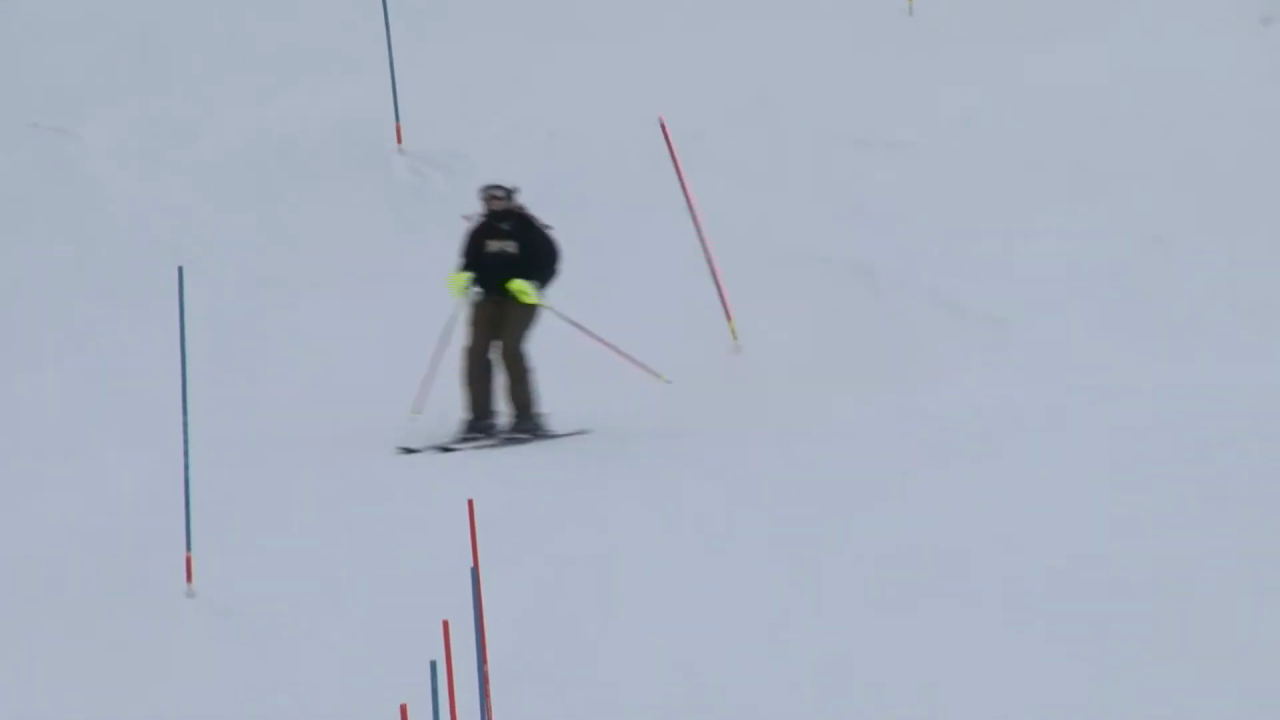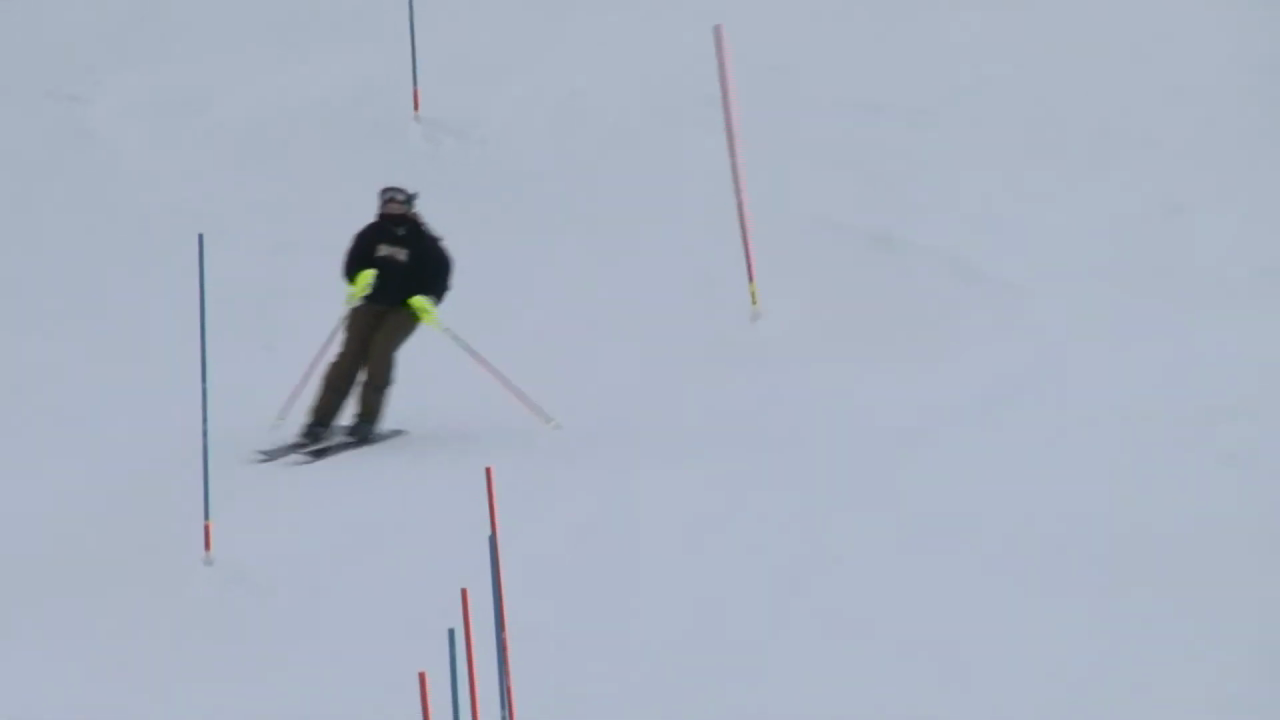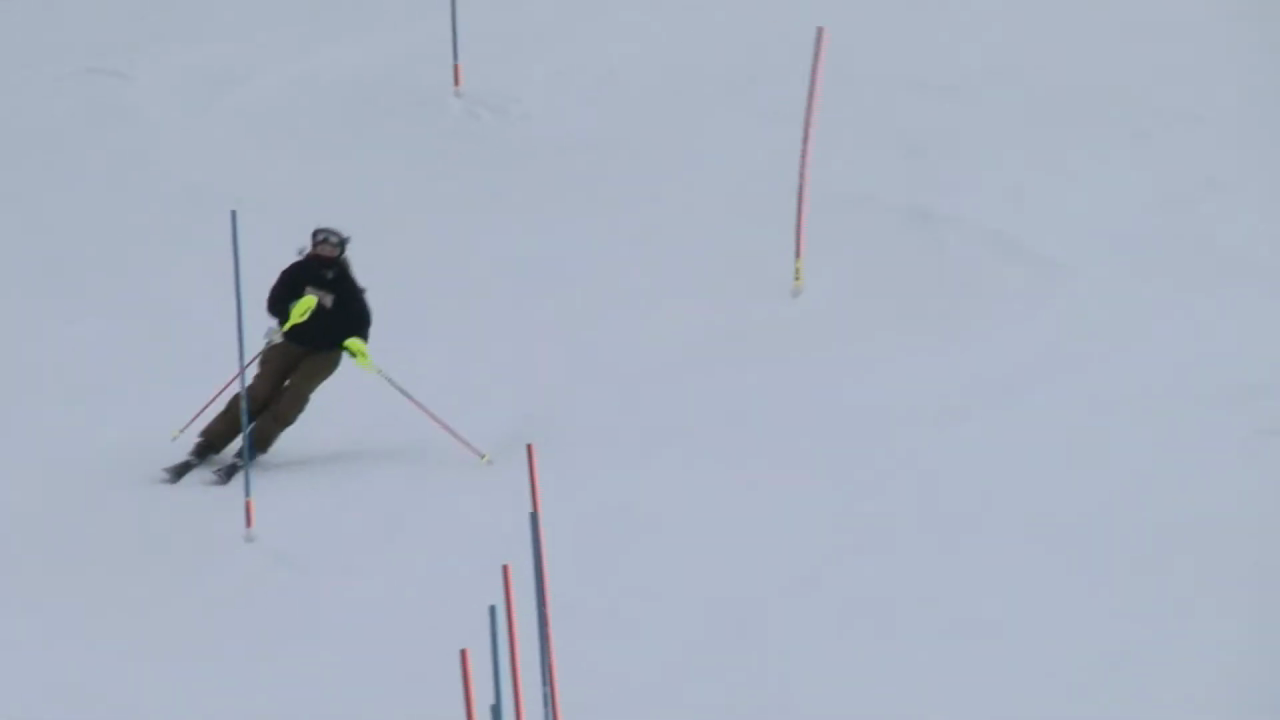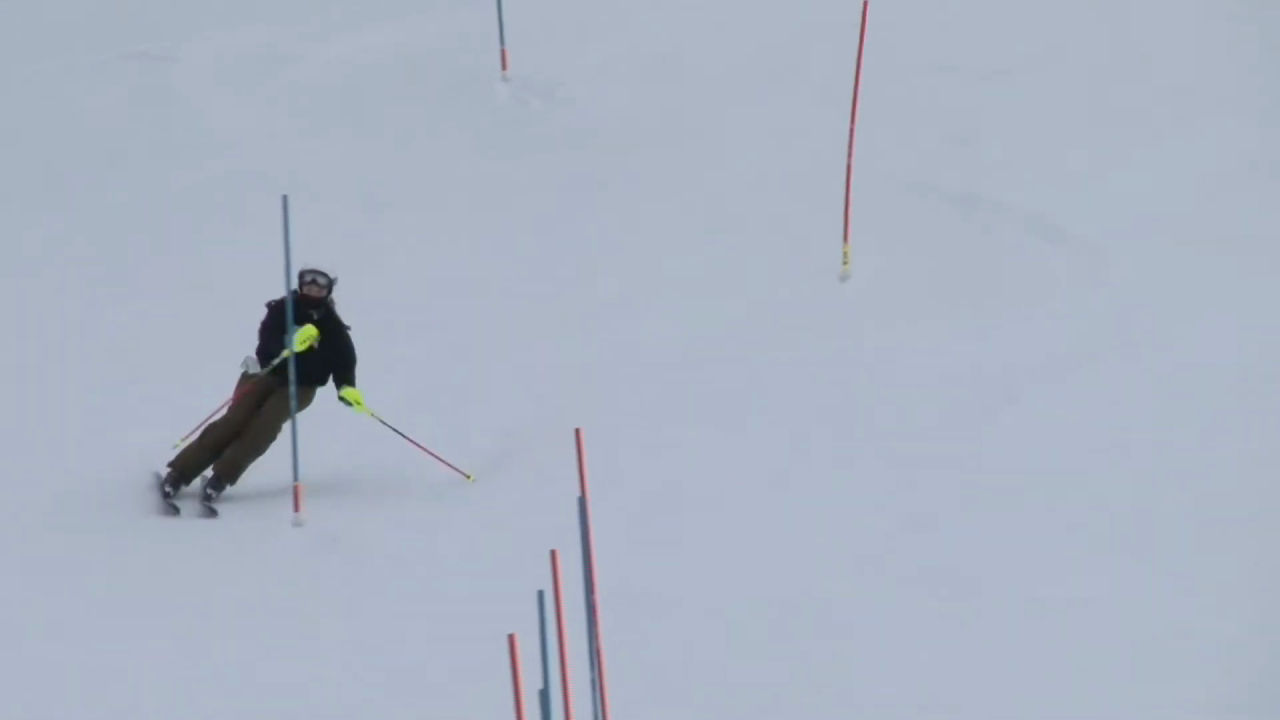
dt=0.2s
person 1, frame 1
left shoulder: (529, 230)
right shoulder: (481, 232)
left elbow: (547, 260)
right elbow: (470, 265)
left wrist: (532, 284)
right wrist: (463, 278)
left hip: (522, 298)
right hip: (490, 297)
left knee: (509, 344)
right knee: (478, 348)
left ankle: (527, 418)
right ankle: (480, 421)
person 1, frame 2
left shoulder: (423, 241)
right shoulder: (372, 233)
left elbow: (439, 273)
right elbow: (352, 267)
left wrist: (428, 299)
right wrist: (360, 279)
left hip: (406, 308)
right hip: (371, 304)
left knee: (379, 351)
right knee: (350, 355)
left ankle: (365, 422)
right ankle: (319, 424)
person 1, frame 3
left shoulder: (347, 287)
right shoulder: (298, 272)
left elbow: (359, 319)
right elbow: (275, 304)
left wrist: (356, 342)
right wrist: (293, 309)
left hip: (324, 353)
right hip: (290, 343)
left knee: (296, 393)
right knee: (260, 392)
left ankle: (251, 448)
right ankle: (204, 447)
person 1, frame 4
left shoulder: (332, 326)
right shoulder: (283, 310)
left elbow: (343, 363)
right elbow: (268, 337)
left wrist: (346, 388)
right wrist: (291, 339)
left hip: (301, 387)
right hip: (267, 374)
left knee: (267, 424)
right knee: (234, 422)
left ankle: (220, 479)
right ankle: (178, 474)
